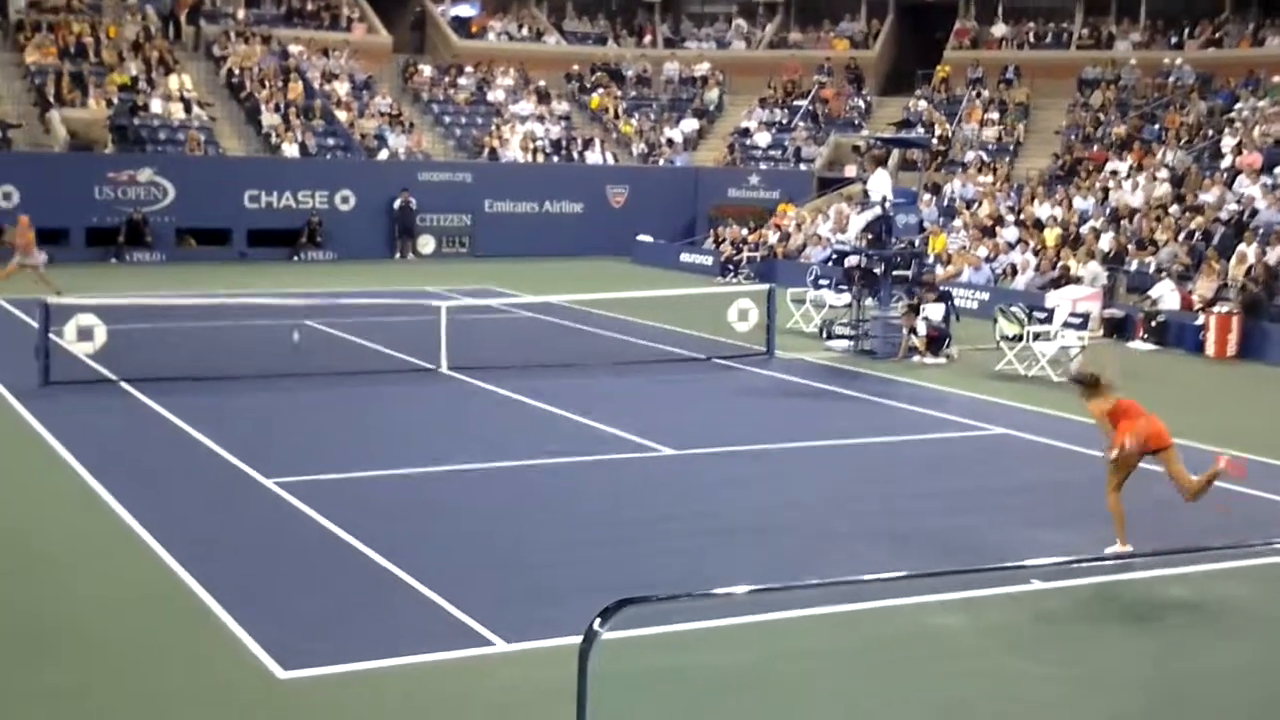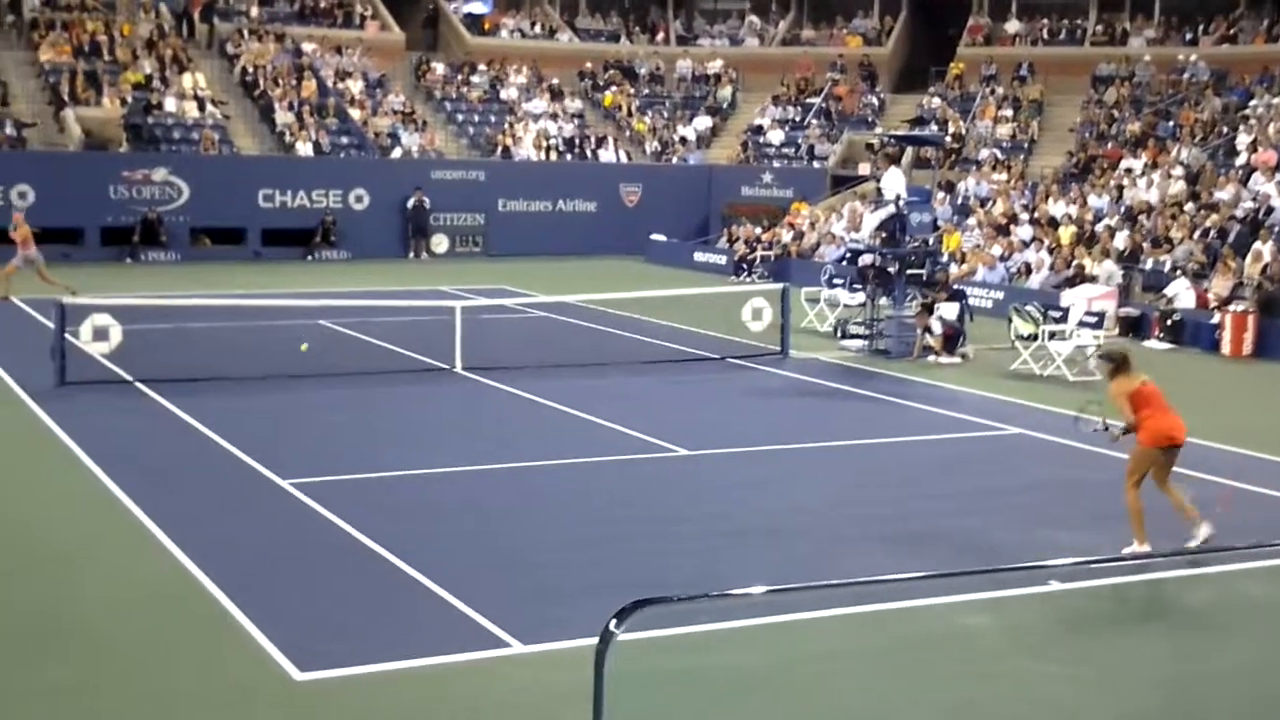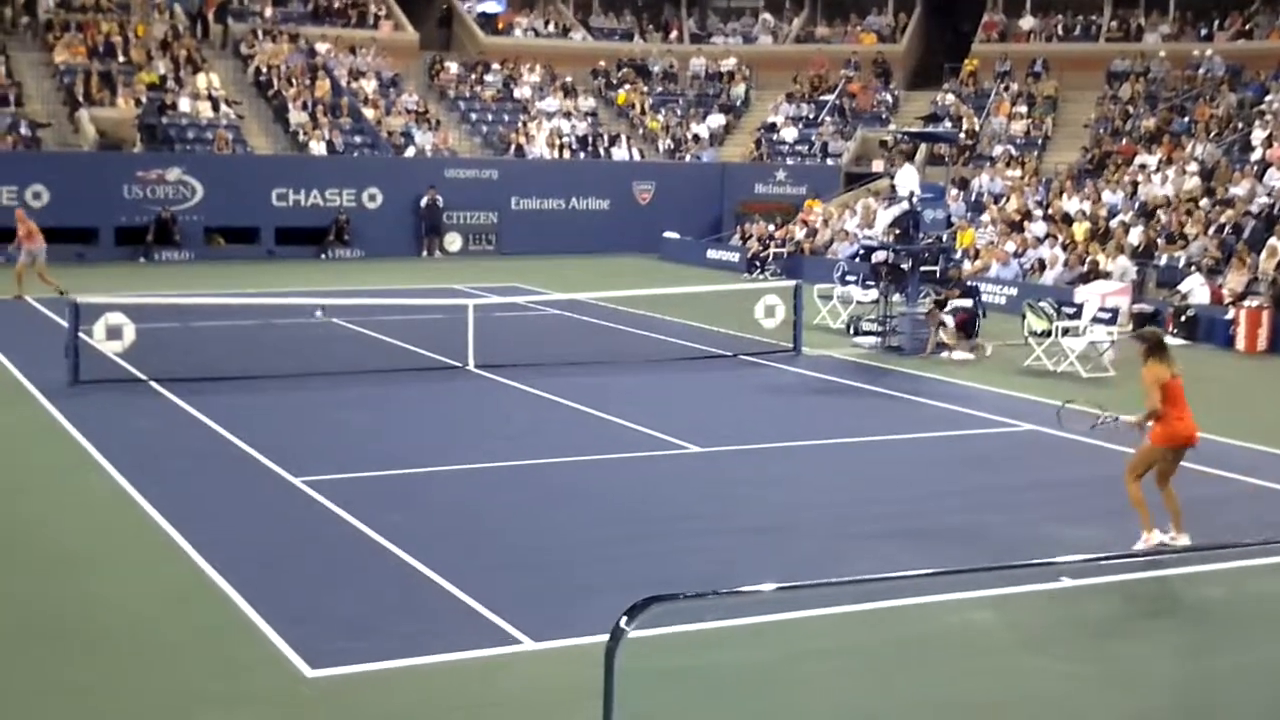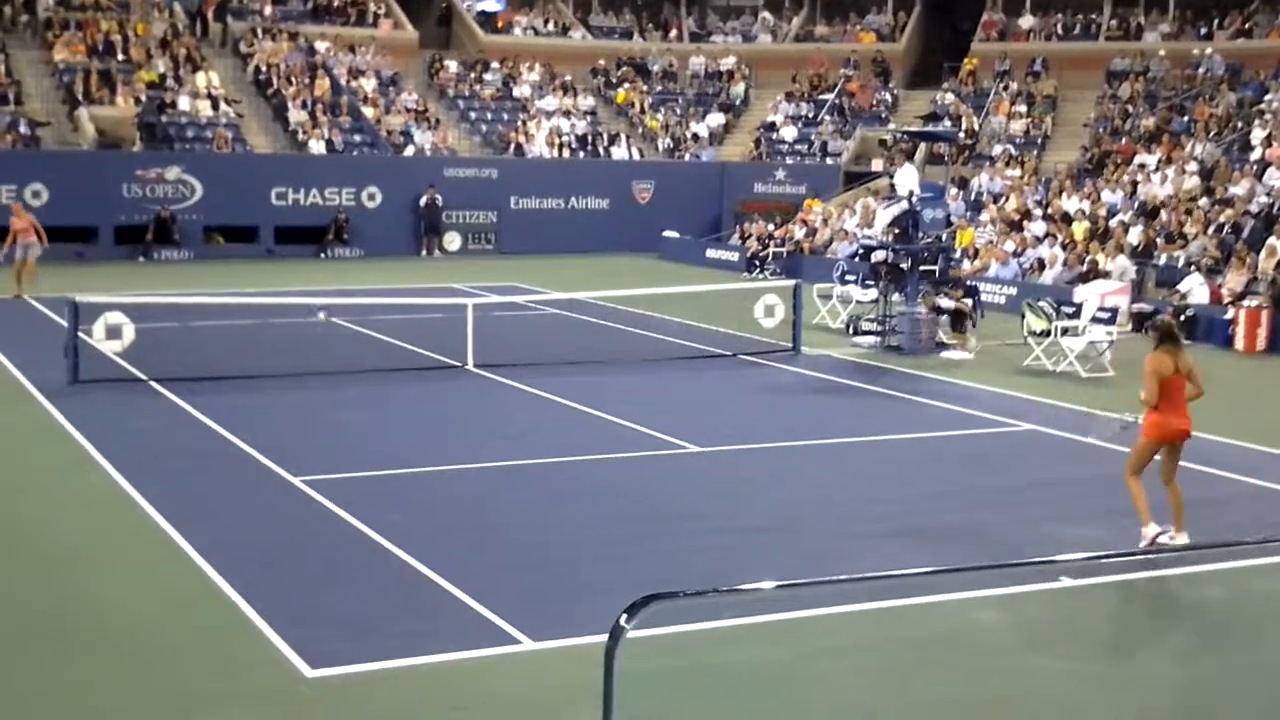
dt=0.2s
person 1, frame 1
left shoulder: (1093, 405)
right shoulder: (1112, 394)
left elbow: (1109, 436)
left wrist: (1114, 452)
left hip: (1135, 435)
right hip: (1157, 430)
left knee: (1113, 488)
right knee: (1190, 491)
left ankle: (1123, 545)
right ankle: (1217, 467)
person 1, frame 2
left shoulder: (1116, 386)
right shoulder: (1141, 378)
left elbow: (1131, 420)
left wrist: (1122, 431)
right wrist: (1130, 428)
left hip: (1155, 431)
right hip: (1175, 428)
left knee: (1131, 485)
right knee: (1163, 483)
left ankle: (1141, 544)
right ankle: (1199, 525)
person 1, frame 3
left shoulder: (1149, 370)
right shoulder: (1170, 366)
left elbow: (1156, 408)
left wrist: (1141, 419)
right wrist: (1150, 418)
left hip: (1168, 430)
right hip: (1187, 430)
left knee: (1132, 477)
right knee: (1162, 481)
left ankle: (1150, 533)
right ankle: (1179, 534)
person 1, frame 4
left shoulder: (1153, 360)
right shoulder: (1184, 358)
left elbow: (1151, 401)
right elbow: (1198, 390)
left wrist: (1144, 396)
left hip: (1159, 424)
right hip: (1181, 424)
left knee: (1132, 475)
right knee: (1169, 478)
left ankle: (1148, 527)
right ankle: (1178, 533)
